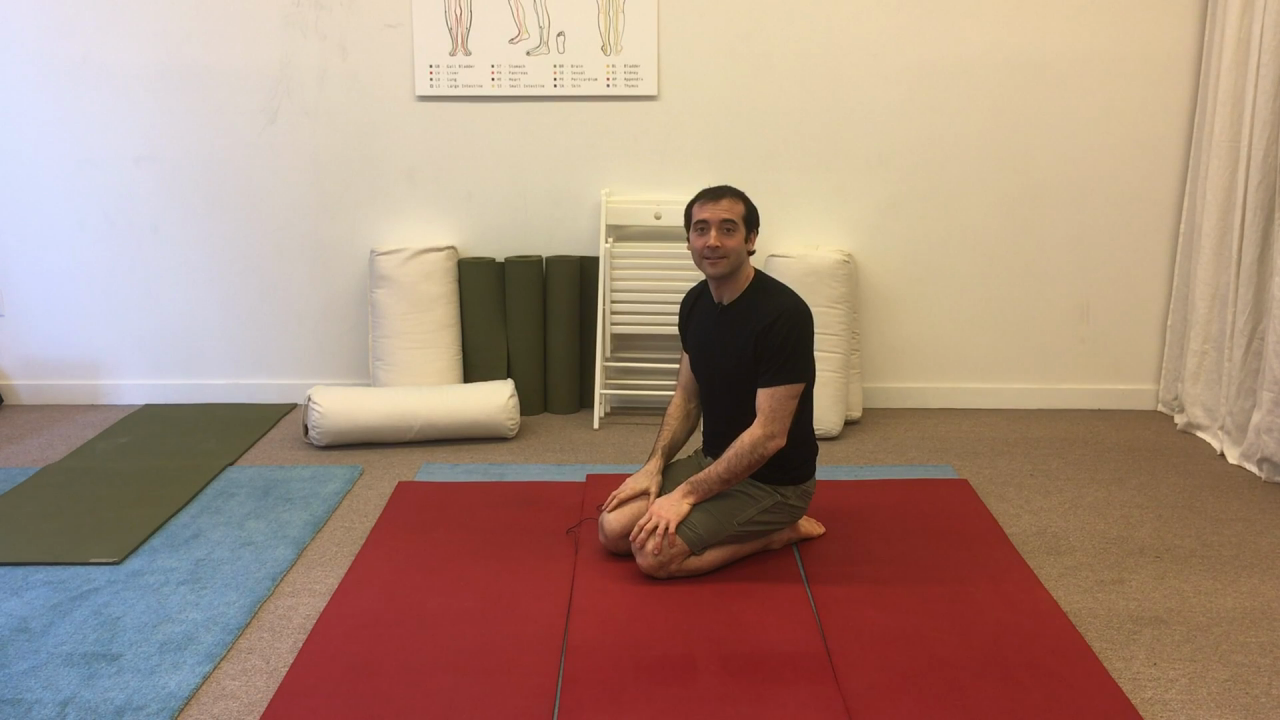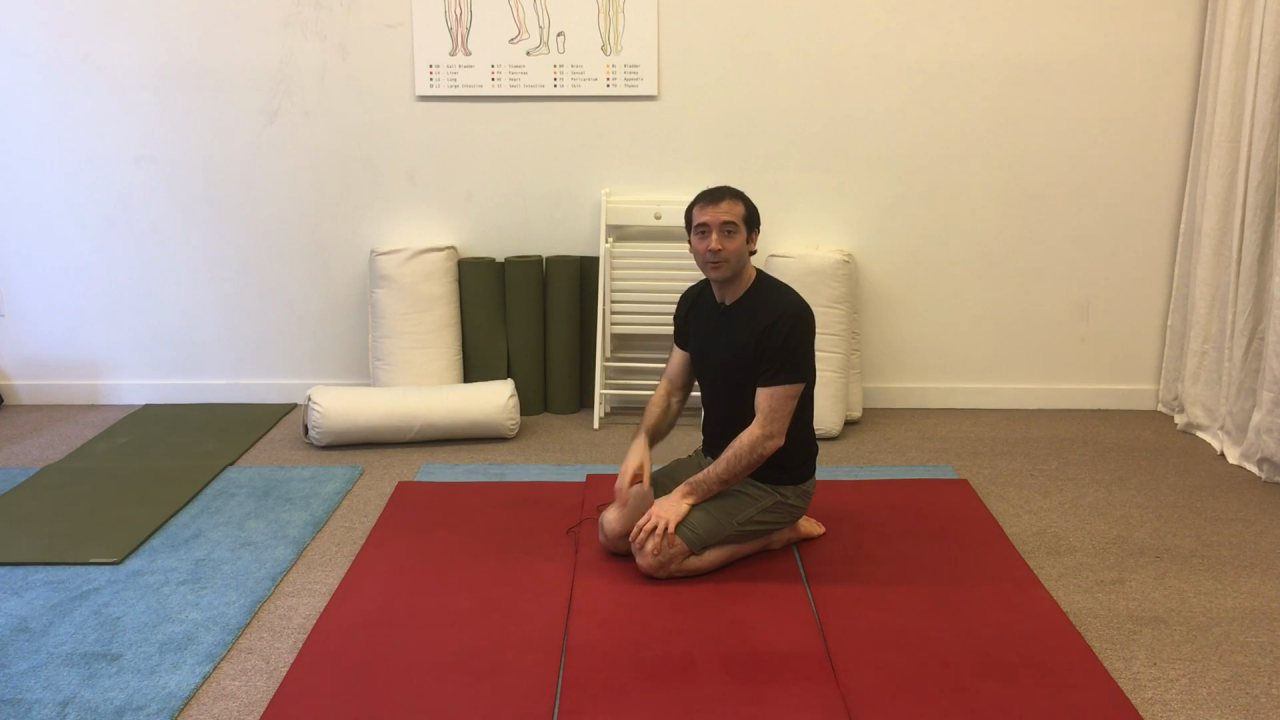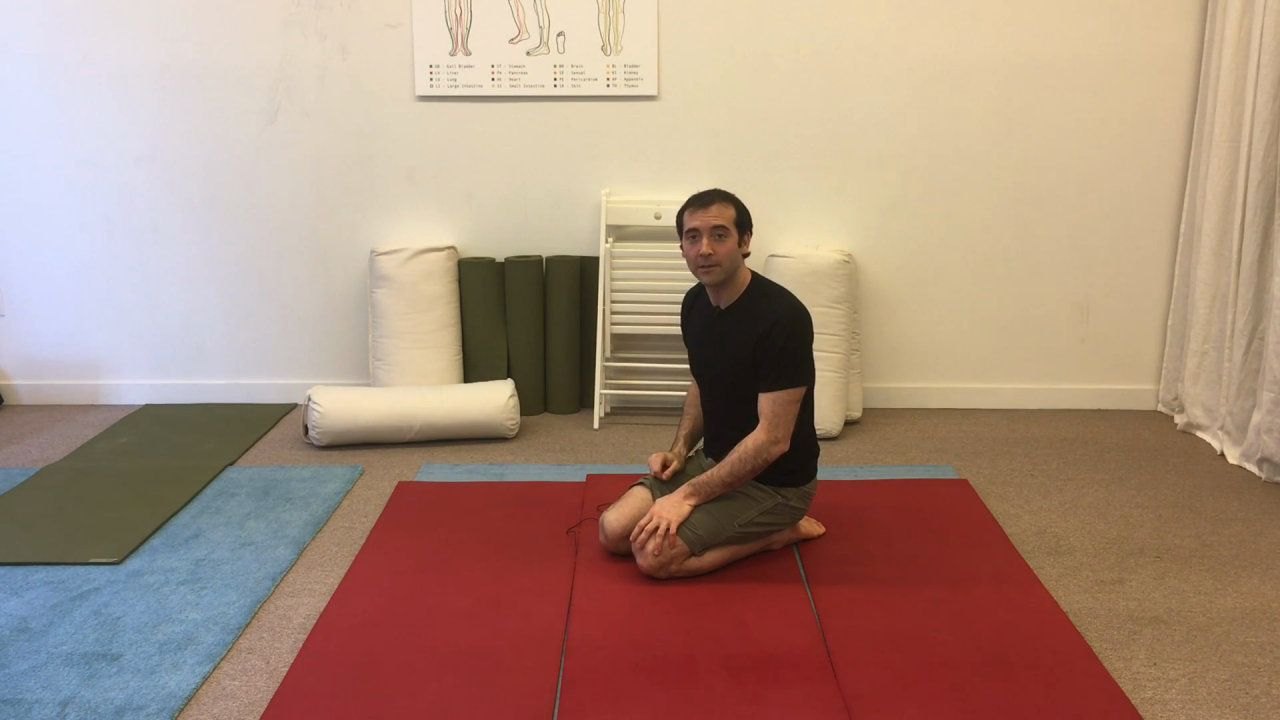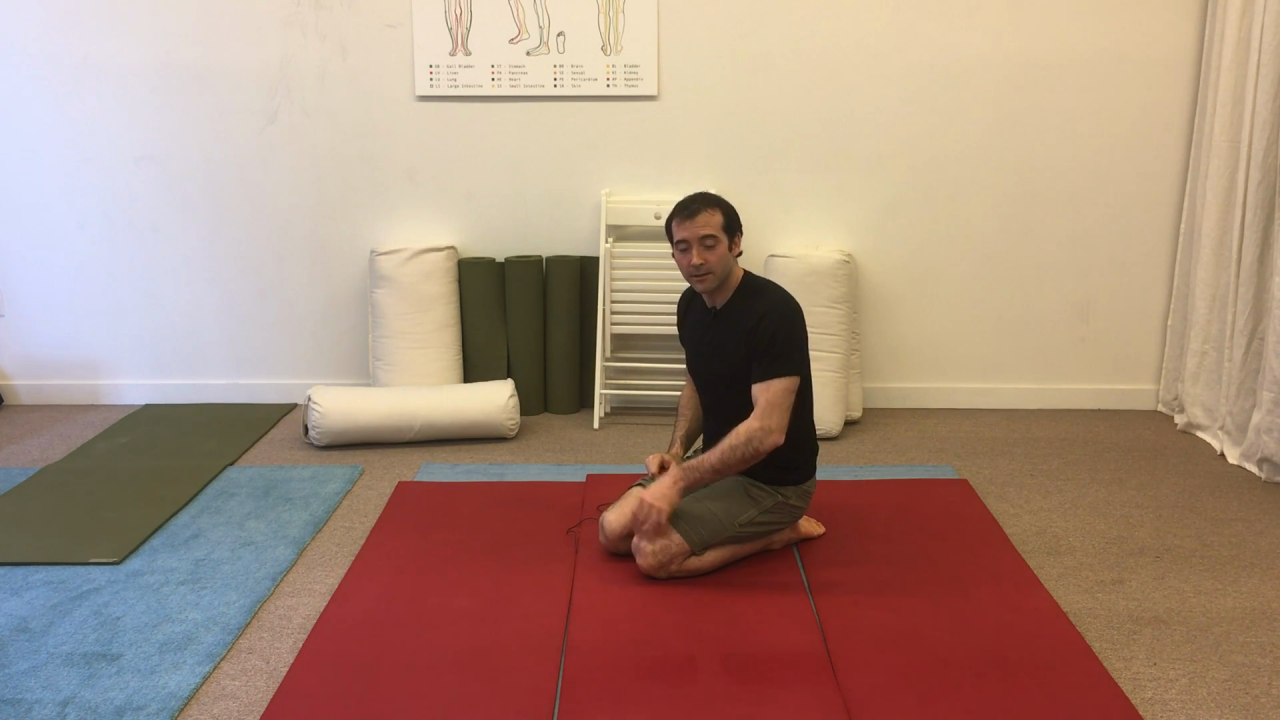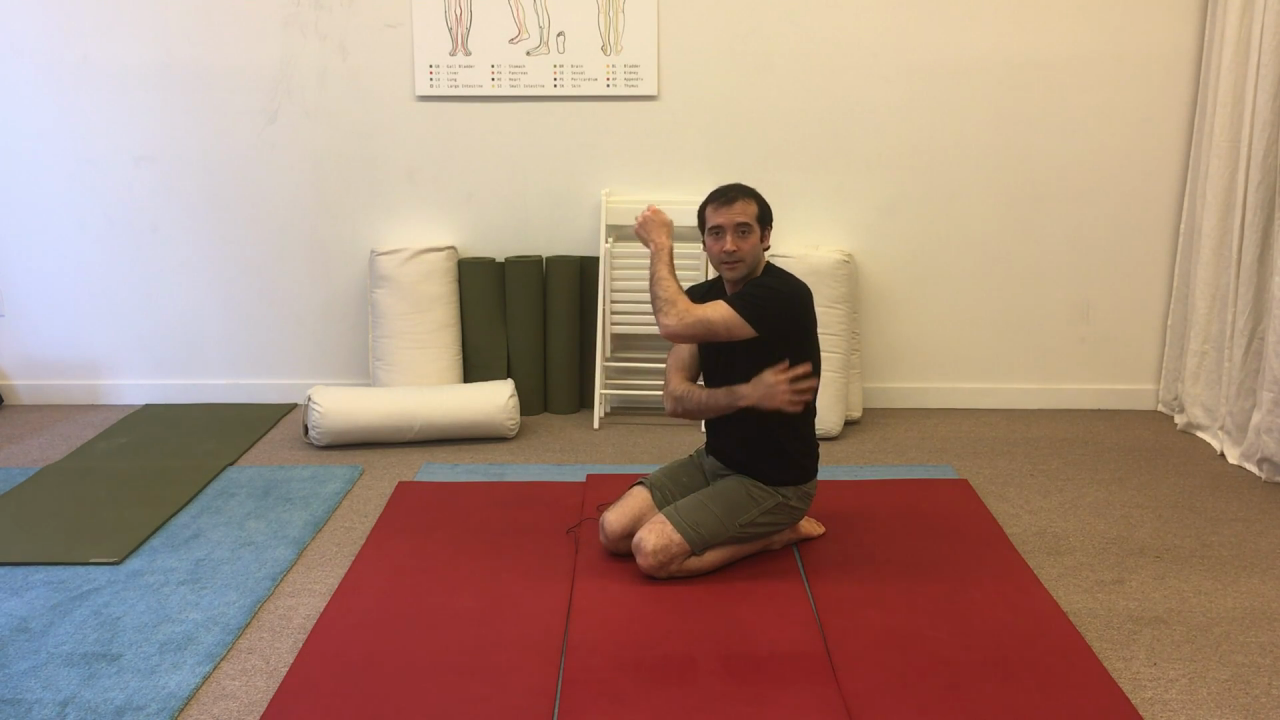
dt=1s
person 1, frame 1
left shoulder: (783, 315)
right shoulder: (695, 303)
left elbow: (769, 435)
right elbow: (687, 397)
left wrist: (687, 495)
right wrist: (655, 466)
left hip: (772, 480)
right hip: (714, 459)
left knee: (654, 553)
right knee: (614, 530)
left ankle: (779, 529)
right ankle: (757, 526)
person 1, frame 2
left shoulder: (785, 314)
right shoulder: (694, 302)
left elbow: (767, 435)
right elbow: (672, 389)
left wrist: (686, 495)
right wrist: (641, 442)
left hip: (772, 480)
right hip: (714, 458)
left knee: (653, 554)
right knee: (615, 530)
left ankle: (779, 530)
right ankle: (758, 527)
person 1, frame 3
left shoulder: (782, 318)
right shoulder: (695, 303)
left elbow: (773, 439)
left wrist: (688, 496)
right wrist: (680, 449)
left hip: (773, 482)
right hip: (715, 459)
left knee: (653, 554)
right knee: (614, 531)
left ankle: (779, 531)
right ankle: (757, 528)
person 1, frame 4
left shoulder: (773, 312)
right shoulder: (692, 304)
left elbow: (767, 431)
left wrist: (680, 480)
right wrist: (677, 451)
left hip: (772, 481)
right hip: (719, 460)
left knee: (653, 553)
right knee: (614, 531)
left ankle: (779, 530)
right ankle: (760, 528)
person 1, frame 5
left shoulder: (782, 296)
right shoulder: (701, 298)
left elbow: (674, 323)
right elbow: (676, 398)
left wrist: (660, 244)
right wrist: (748, 394)
left hip: (774, 482)
right hip: (715, 459)
left knee: (652, 552)
right knee: (614, 532)
left ankle: (778, 530)
right ankle: (759, 526)
